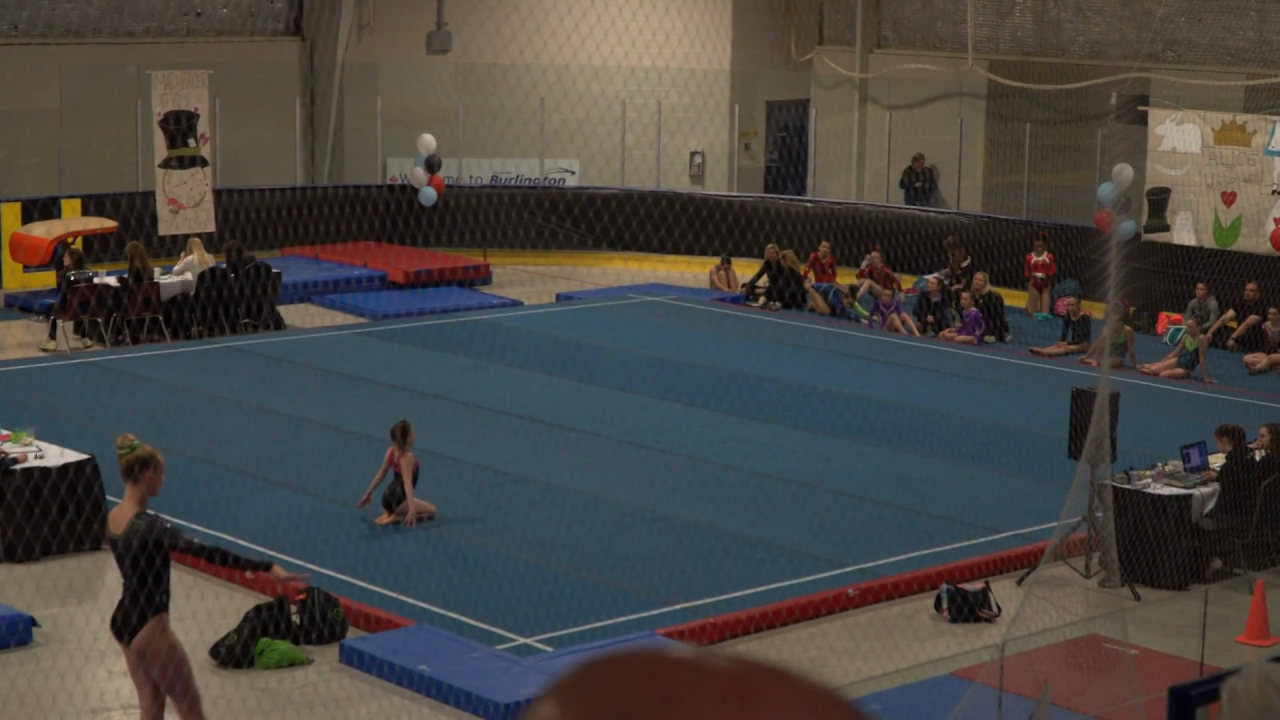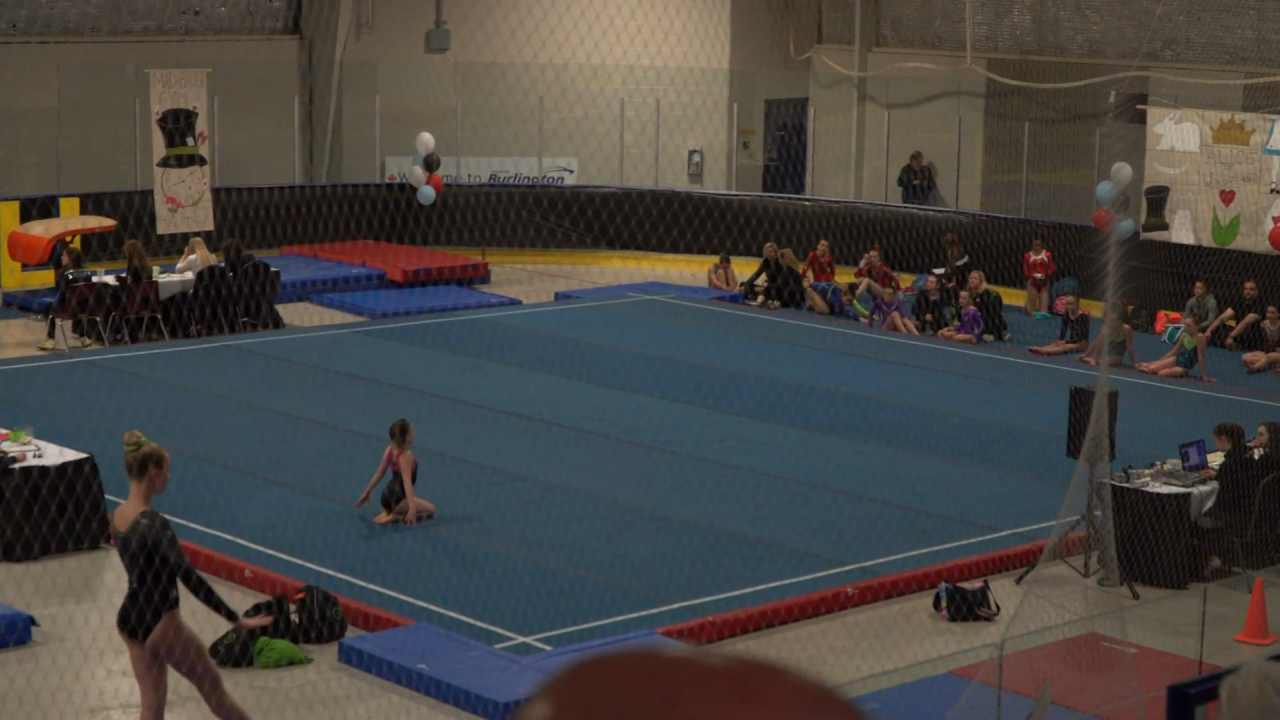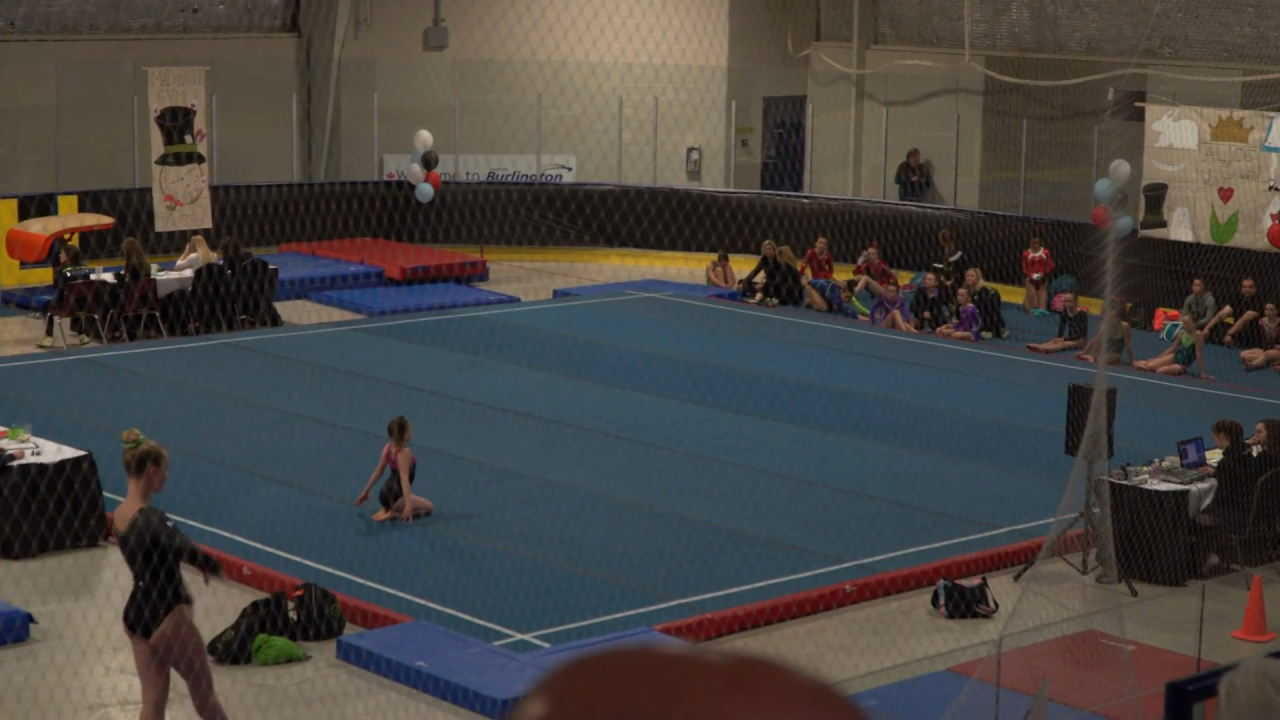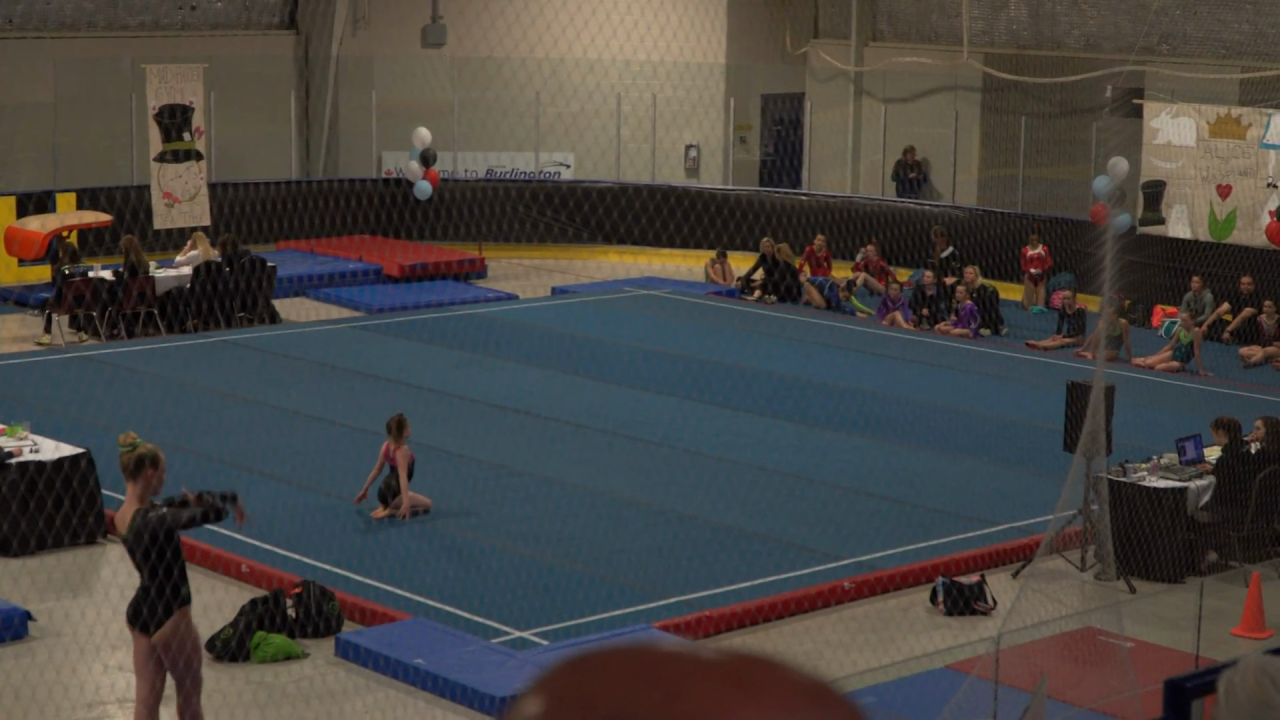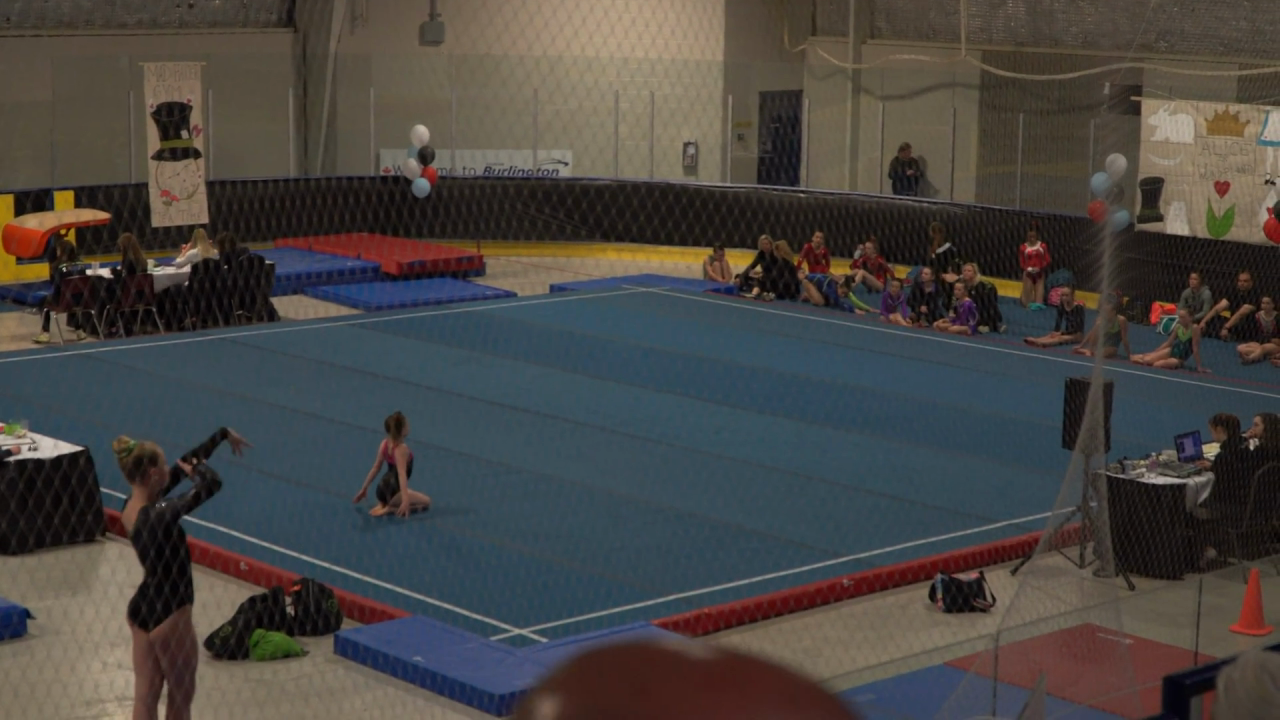
dt=0.2s
person 1, frame 1
left shoulder: (115, 516)
right shoulder: (148, 525)
right elbow: (207, 553)
right wrist: (267, 568)
left hip: (123, 621)
right hip: (149, 627)
person 1, frame 2
left shoulder: (120, 515)
right shoulder: (153, 524)
right elbow: (188, 576)
right wrist: (235, 618)
left hip: (129, 619)
right hip: (160, 623)
right knee: (213, 689)
person 1, frame 3
left shoulder: (121, 514)
right shoulder: (153, 520)
right elbow: (193, 554)
left wrist: (184, 595)
right wrist: (214, 567)
left hip: (135, 615)
right hip: (166, 620)
right knee: (203, 690)
person 1, frame 4
left shoulder: (125, 513)
right shoulder: (152, 520)
left elbow: (182, 503)
right elbow: (212, 513)
left wrist: (231, 498)
right wrist: (229, 504)
left hip: (139, 614)
right hip: (170, 618)
right knee: (189, 695)
person 1, frame 5
left shoulder: (133, 507)
right shoulder: (158, 516)
left elbow: (186, 465)
right elbow: (211, 482)
left wrist: (224, 435)
right wrist: (198, 471)
left hip: (140, 611)
right hip: (169, 617)
